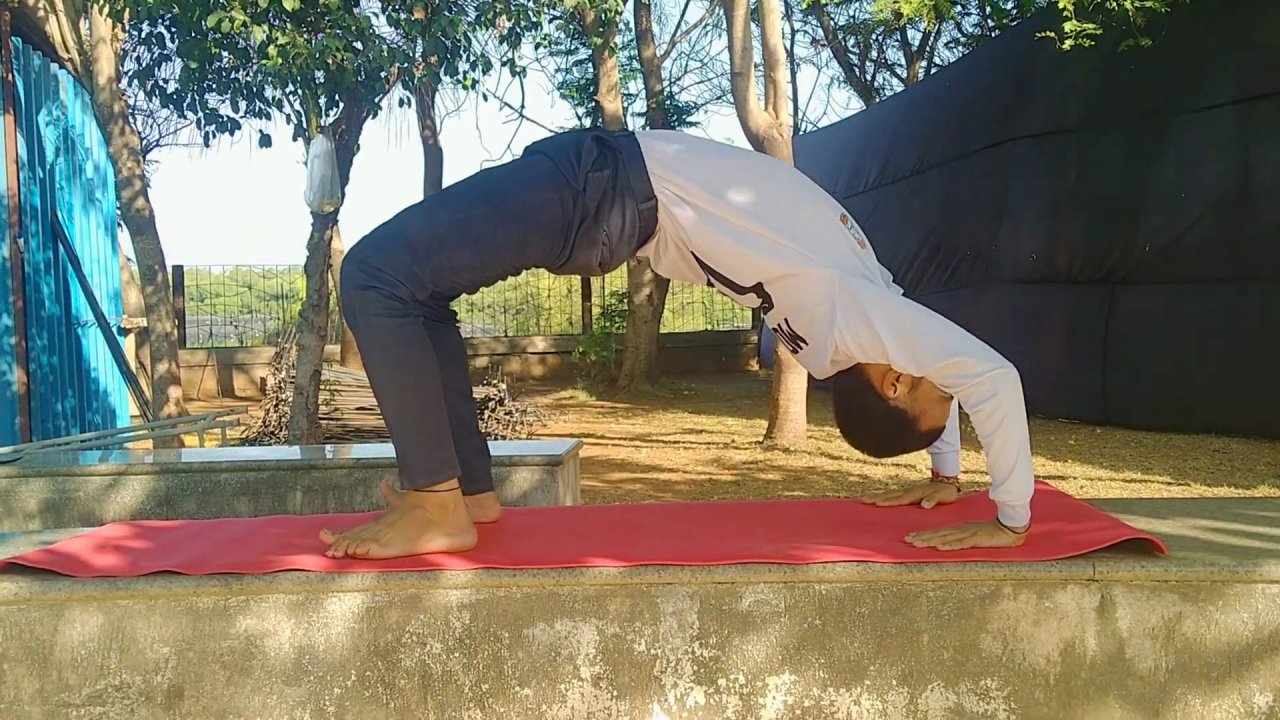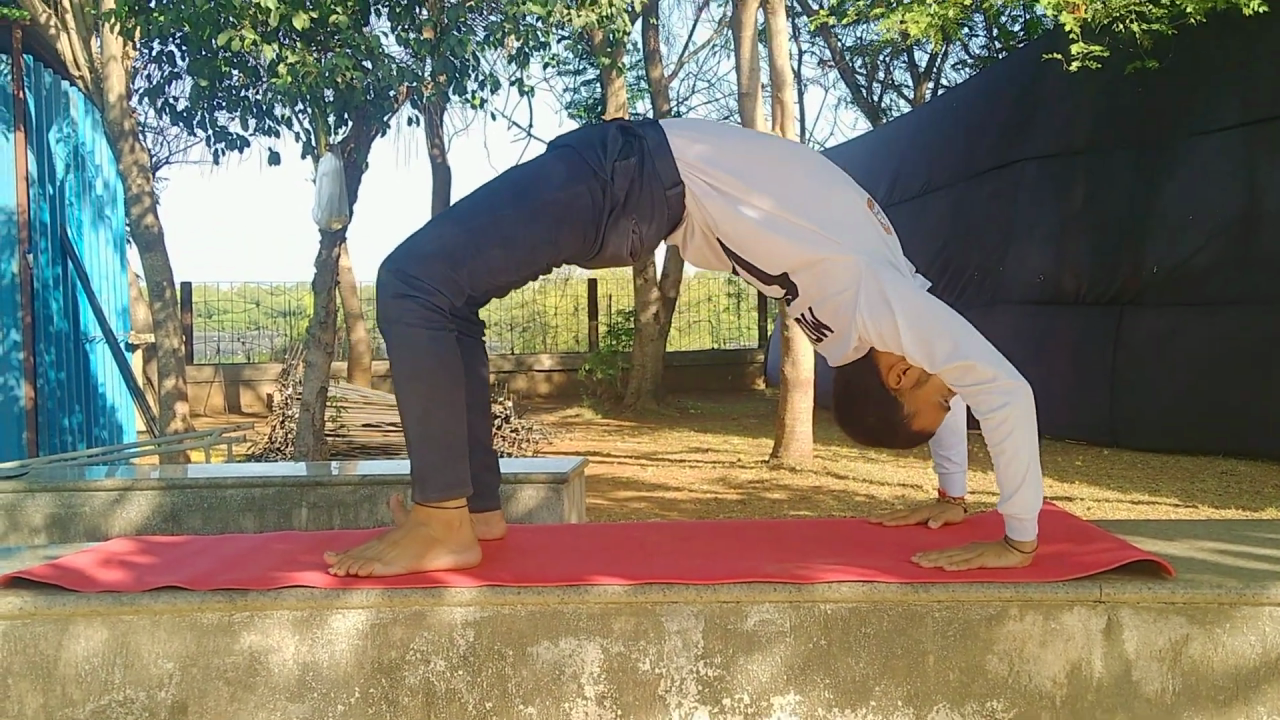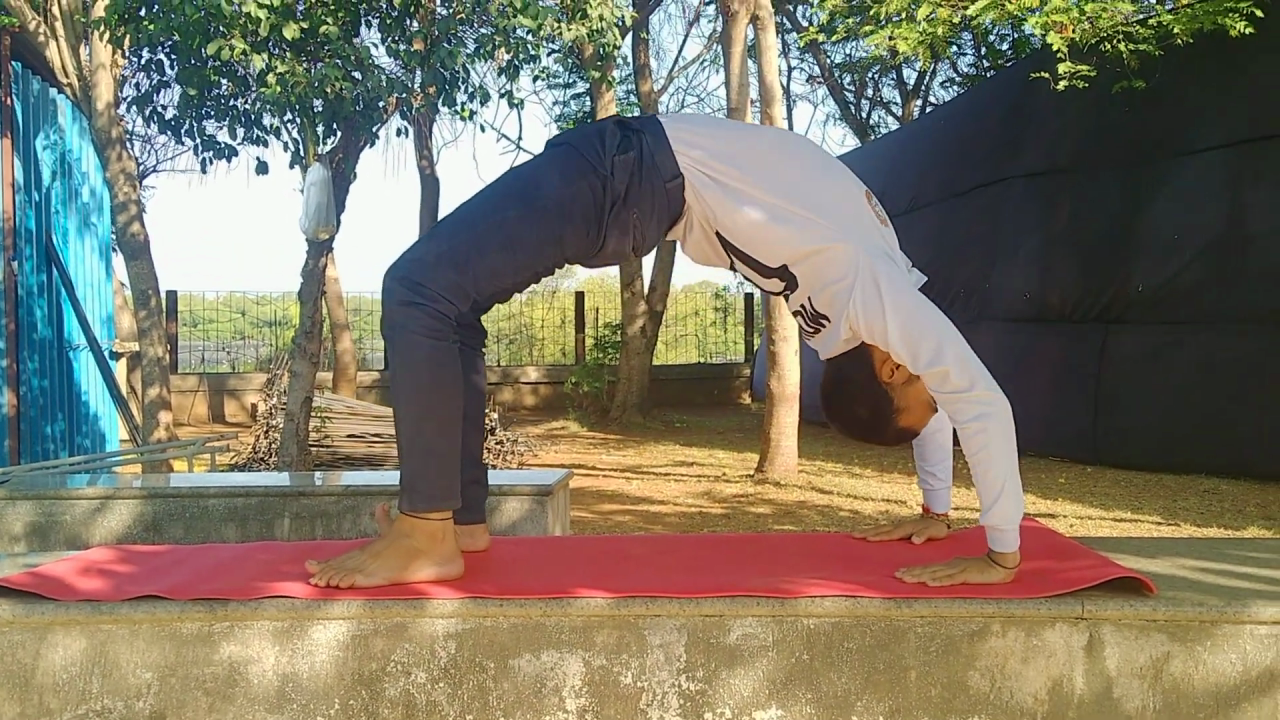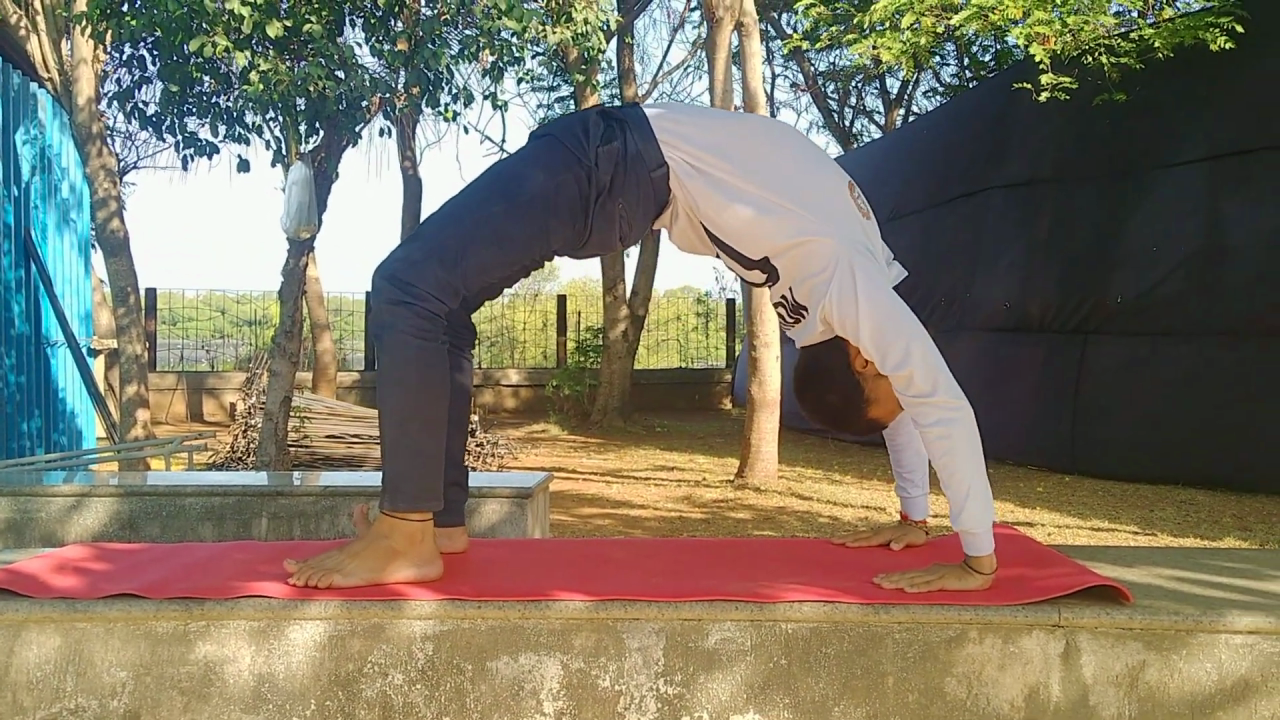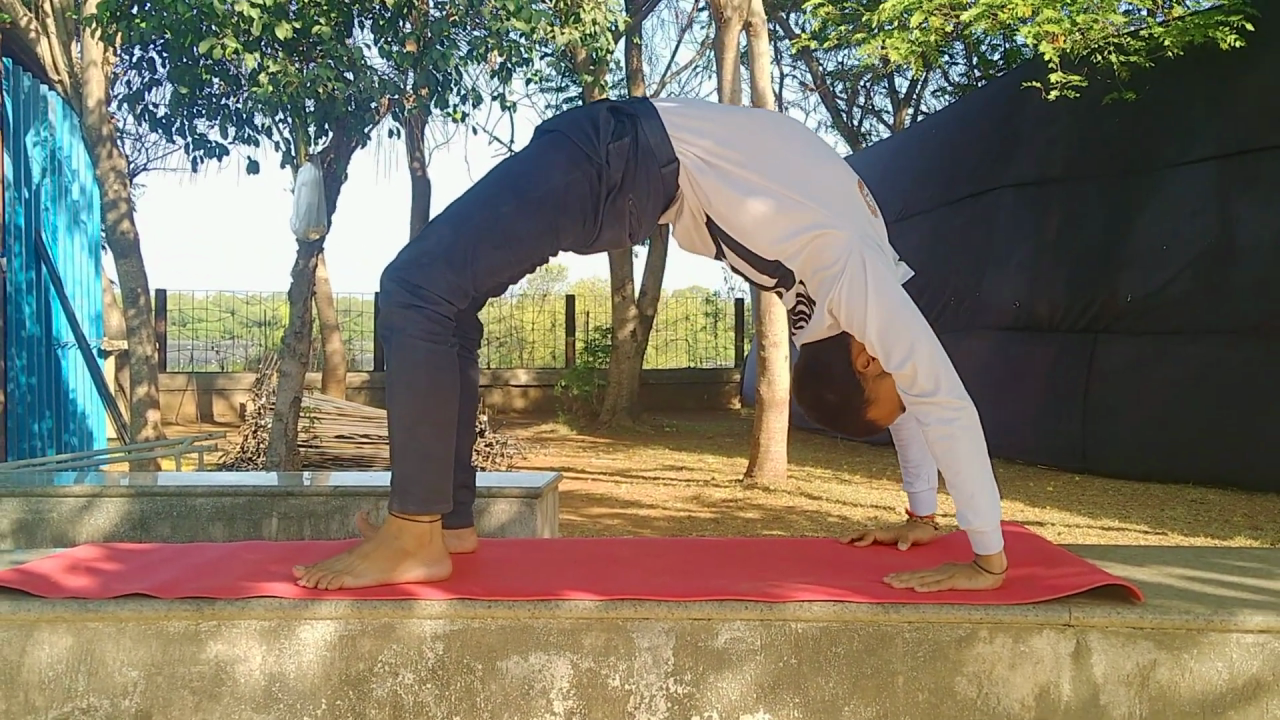
dt=0.3s
person 1, frame 1
left shoulder: (851, 319)
right shoulder: (851, 319)
right elbow: (987, 374)
left wrist: (959, 485)
right wrist: (993, 508)
left hip: (627, 189)
right hip: (617, 183)
person 1, frame 2
left shoulder: (879, 309)
right shoulder: (877, 308)
right elbow: (1004, 390)
left wrist: (952, 494)
right wrist: (1016, 539)
left hip: (652, 183)
right hip: (642, 172)
person 1, frame 3
left shoulder: (872, 298)
right shoulder: (872, 298)
left elbow: (975, 402)
right elbow: (980, 402)
left wrist: (946, 520)
right wrist: (1000, 553)
left hip: (653, 180)
right hip: (638, 170)
person 1, frame 4
left shoulder: (856, 289)
right shoulder: (848, 288)
left elbow: (930, 404)
right elbow: (941, 405)
left wrist: (915, 519)
right wrist: (976, 559)
left hip: (636, 171)
right hip: (620, 162)
person 1, frame 5
left shoulder: (861, 284)
right shoulder: (861, 286)
left elbow: (919, 397)
right elbow: (942, 403)
left wrist: (922, 517)
right wrist: (985, 560)
left hip: (644, 165)
right hip: (628, 155)
